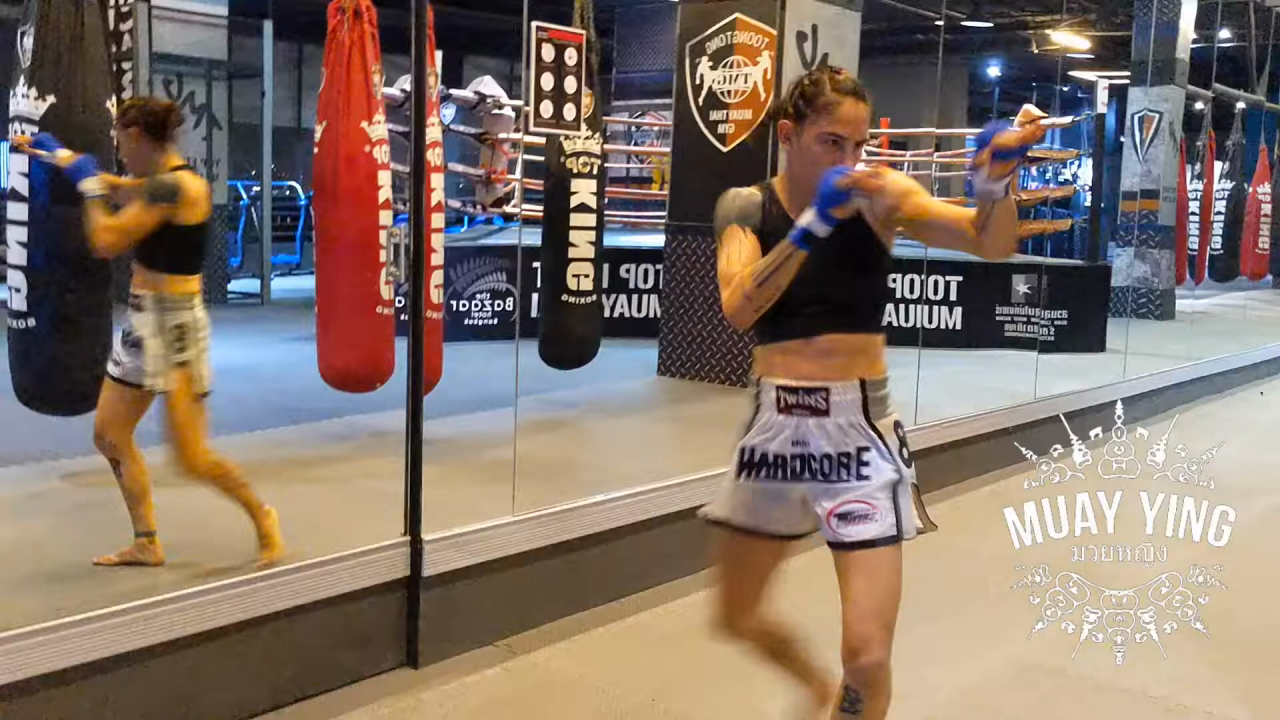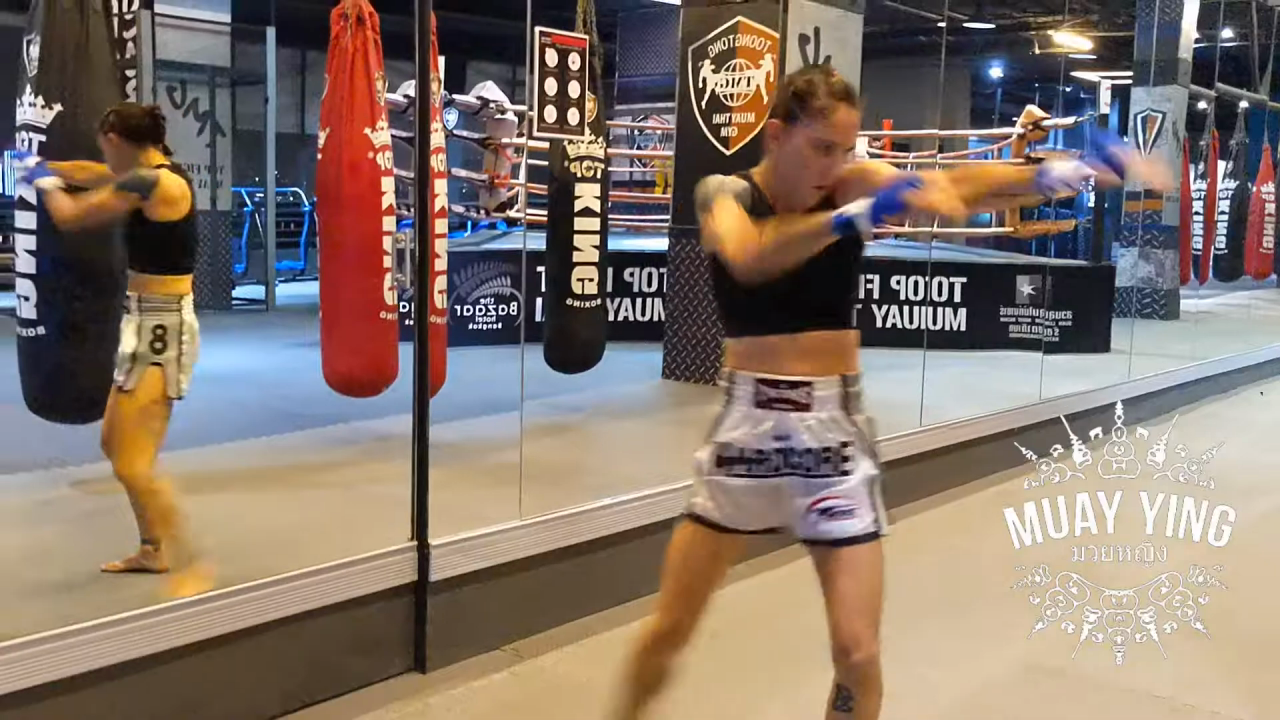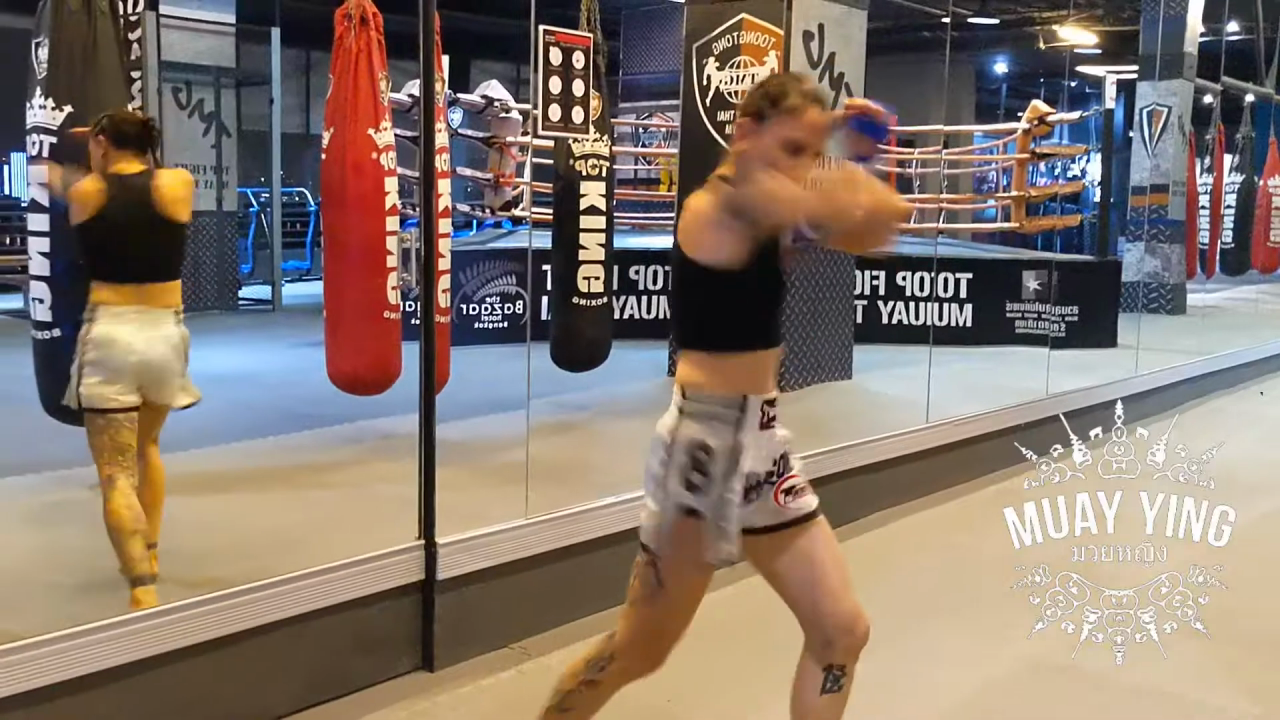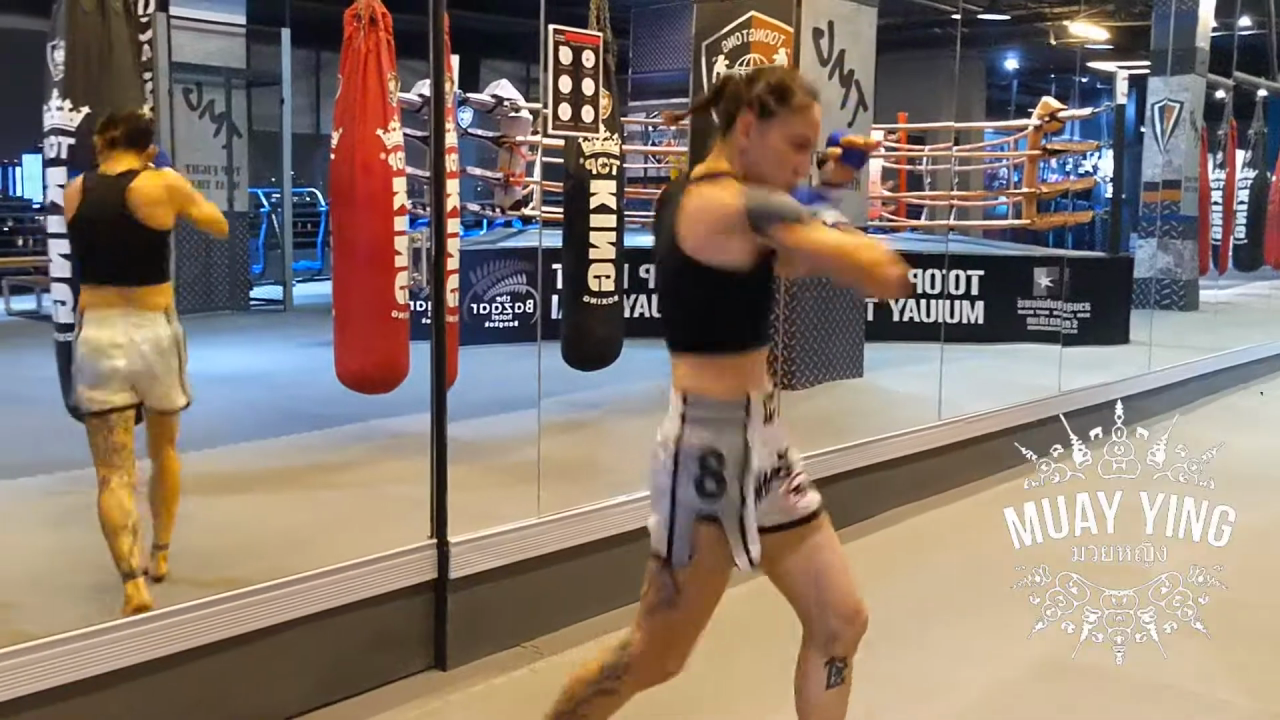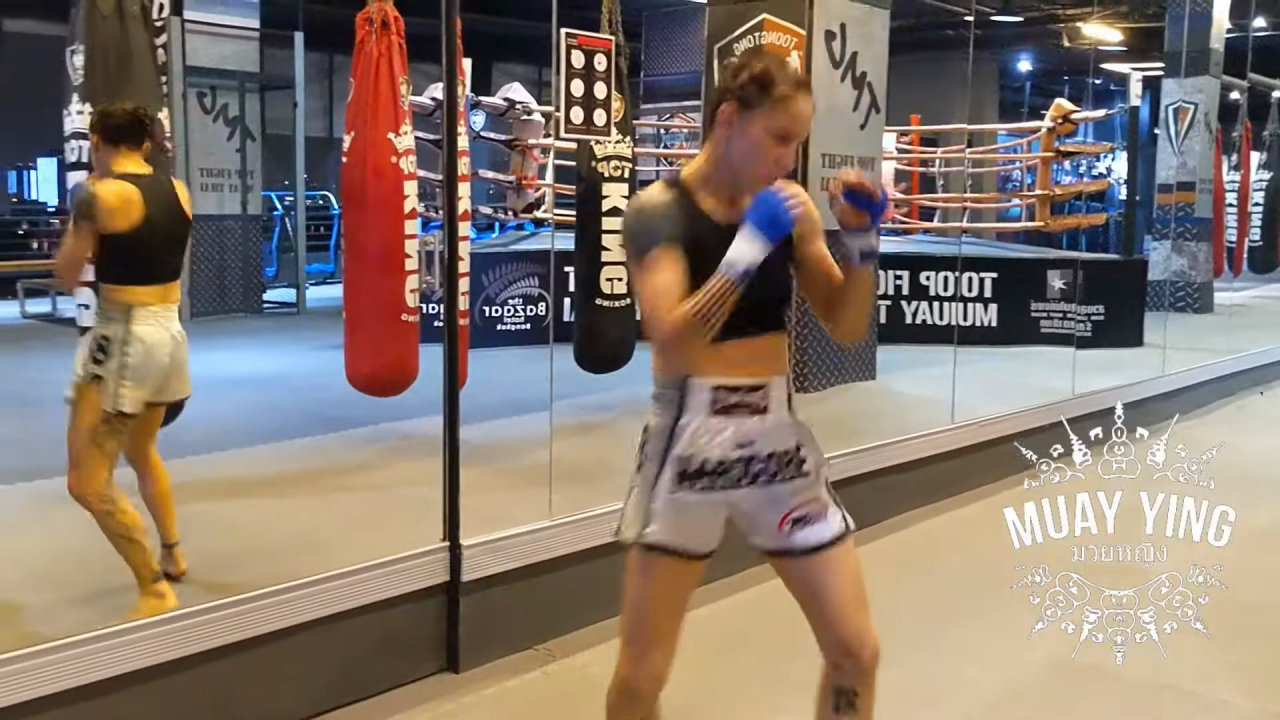
dt=0.2s
person 1, frame 1
left shoulder: (881, 197)
right shoulder: (744, 207)
left elbow: (990, 244)
right elbow: (740, 309)
left wrist: (995, 177)
right wrist: (814, 221)
left hip: (859, 434)
right hip: (774, 433)
left knee: (867, 654)
right knee: (735, 616)
person 1, frame 2
left shoulder: (859, 182)
right shoulder: (723, 194)
left elbow: (969, 185)
right elbow: (750, 256)
left wrist: (1059, 171)
right wrist: (857, 211)
left hip: (834, 432)
right hip: (750, 431)
left knee: (857, 654)
right knee: (671, 626)
person 1, frame 3
left shoulder: (734, 193)
right shoulder: (720, 199)
right elbow: (871, 208)
left wrist: (854, 143)
left hip: (756, 438)
right hip: (709, 442)
left knee: (843, 630)
right knee: (637, 652)
person 1, frame 4
left shoulder: (707, 194)
right shoulder: (731, 204)
left elbow: (799, 263)
right elbow: (889, 278)
left wrist: (838, 170)
left hip: (753, 438)
right hip: (715, 445)
left knee: (841, 618)
right knee: (654, 655)
person 1, frame 5
left shoulder: (788, 203)
right shoulder: (657, 209)
left elbow: (848, 326)
right elbow: (671, 344)
left wrist: (863, 238)
right wrist: (751, 245)
left hip: (778, 437)
right hip: (690, 440)
left knee: (855, 653)
person 2, frame 1
left shoulder: (175, 187)
right shoulder: (163, 179)
left elbow: (107, 243)
right elbow: (122, 190)
left wrist: (89, 184)
right wrist: (58, 154)
left hip: (175, 326)
right hip: (145, 321)
left knee: (192, 457)
right knee: (109, 434)
left ankle: (261, 516)
right ankle: (147, 542)
person 2, frame 2
left shoulder: (152, 182)
right shoulder: (164, 175)
left elbow: (71, 216)
right elbow: (99, 175)
left wrist: (45, 177)
right wrist: (43, 165)
left hip: (160, 329)
right hip: (149, 324)
left knee: (133, 463)
right knee: (115, 440)
left ankle: (190, 566)
right ankle: (155, 549)
person 2, frame 3
left shoulder: (82, 190)
right shoulder: (175, 183)
right wrist: (137, 160)
left hip: (107, 338)
right hip: (162, 335)
left knee: (115, 477)
right knee: (143, 449)
left ankle: (141, 595)
right ankle: (145, 555)
person 2, frame 4
left shoulder: (77, 191)
right shoulder: (162, 186)
right elbow: (220, 227)
left hip: (102, 341)
right hip: (156, 335)
left knee: (114, 474)
right knee: (164, 450)
left ankle: (133, 583)
right ankle: (159, 557)
person 2, frame 5
left shoulder: (100, 196)
right shoulder: (175, 189)
left elbow: (66, 272)
left wrist: (76, 218)
left hip: (123, 340)
right hip: (166, 333)
left knee: (87, 482)
right knee: (141, 450)
left ankle: (156, 591)
right ankle: (172, 555)
